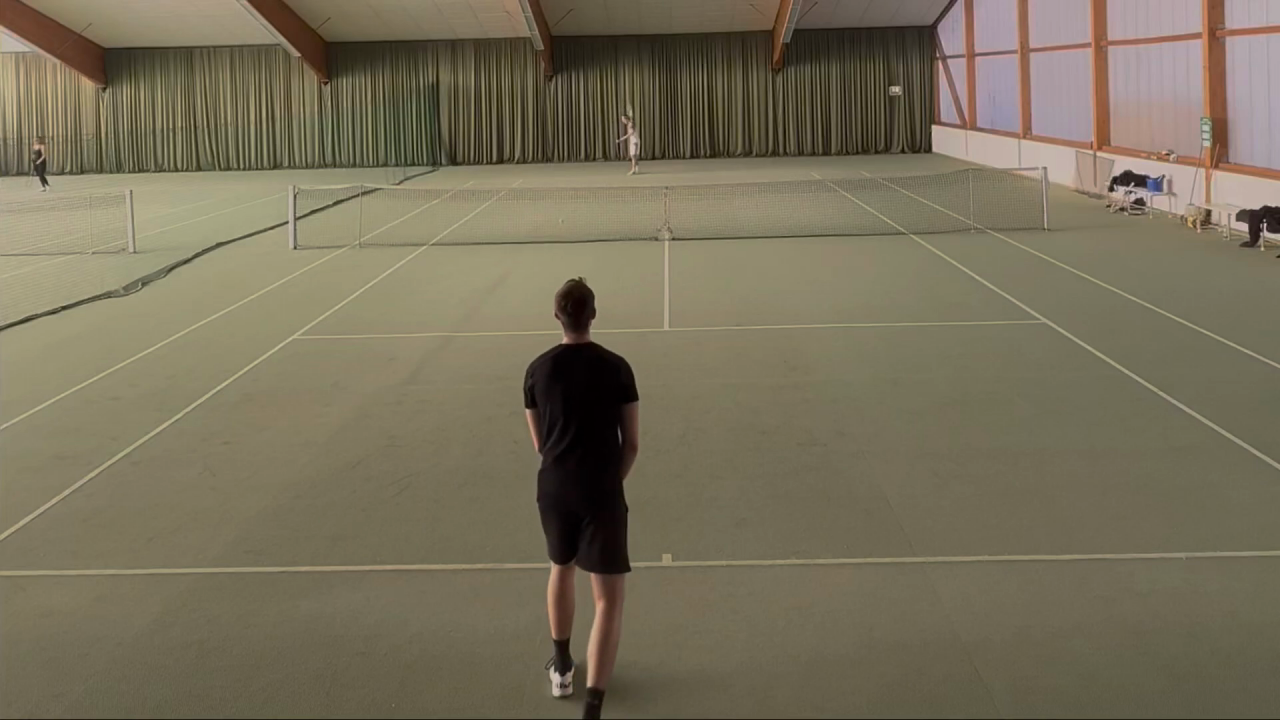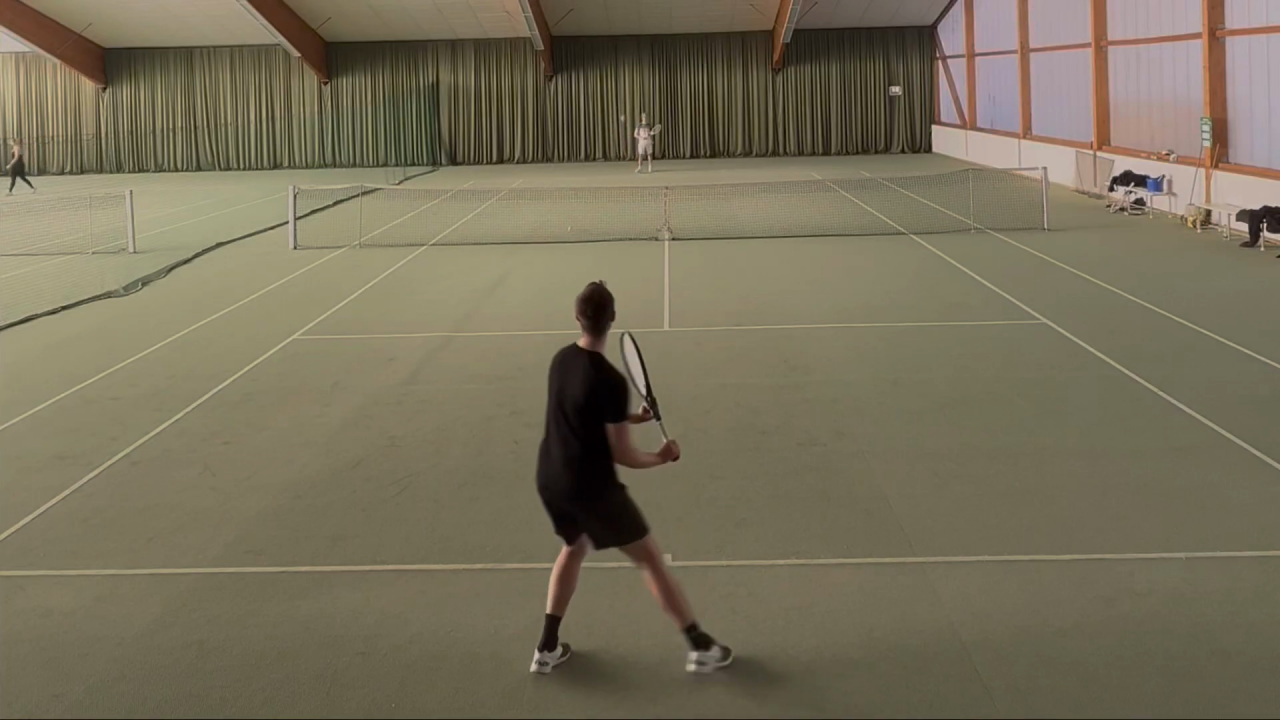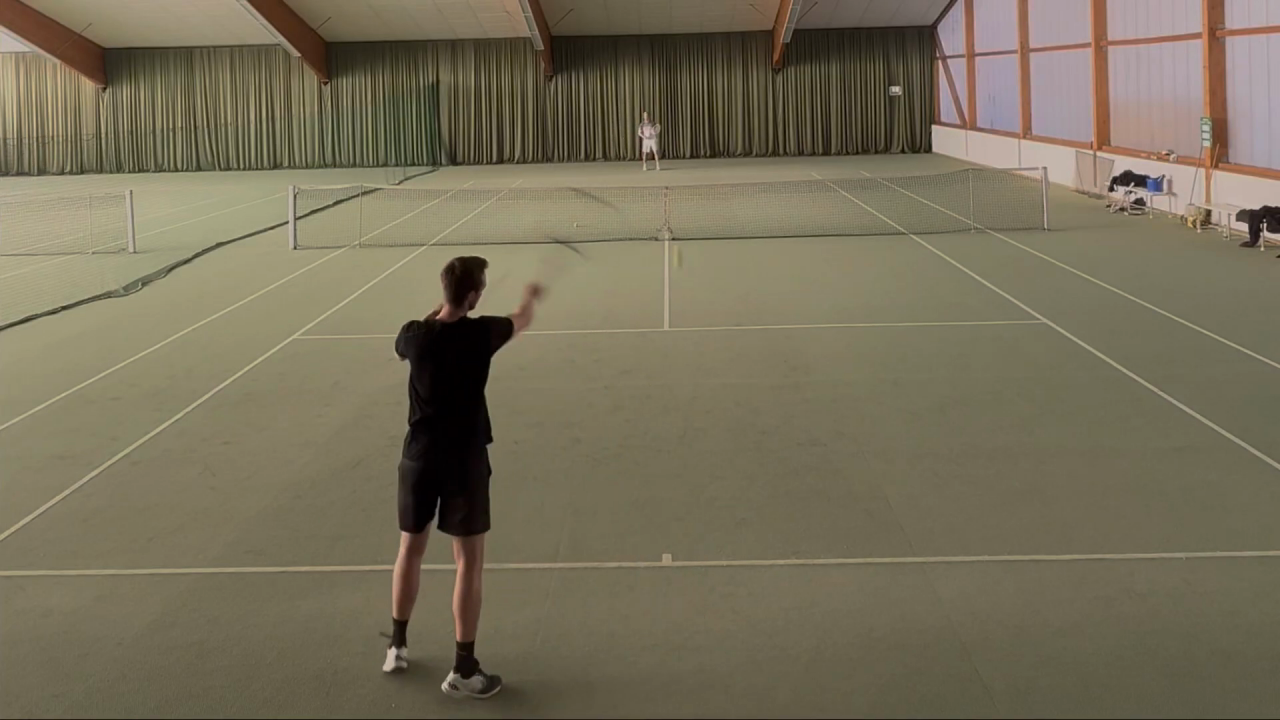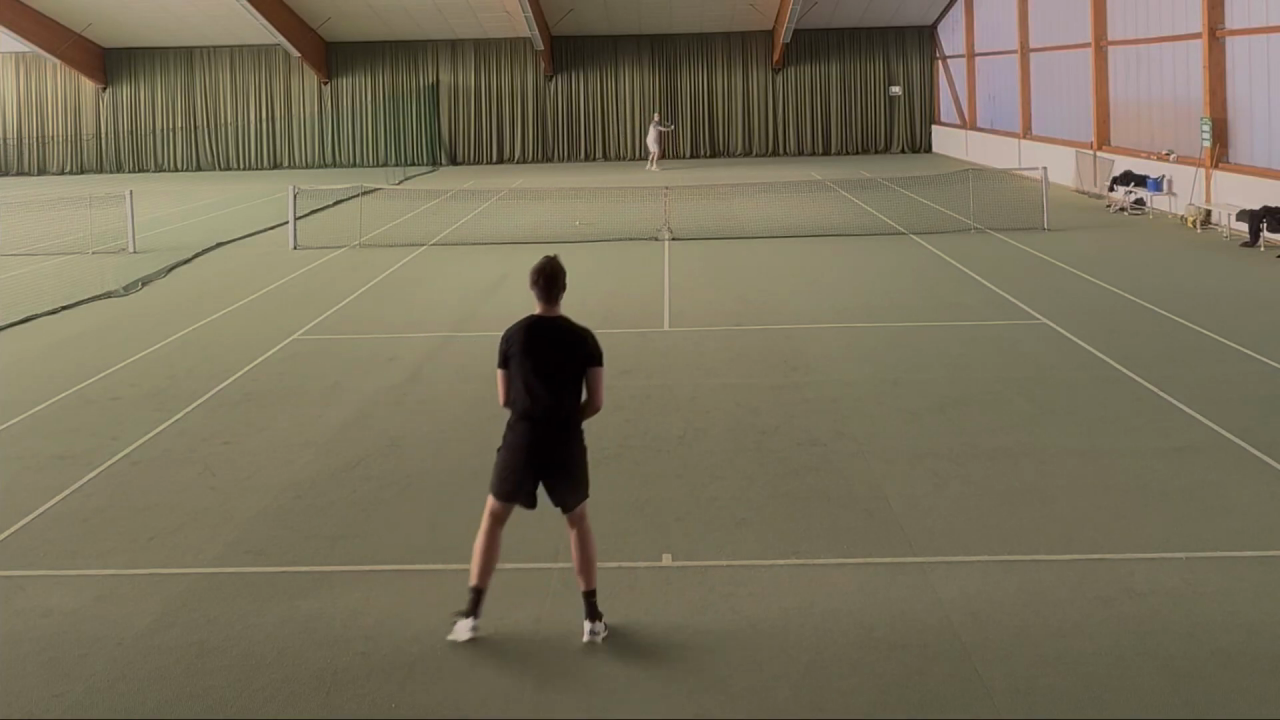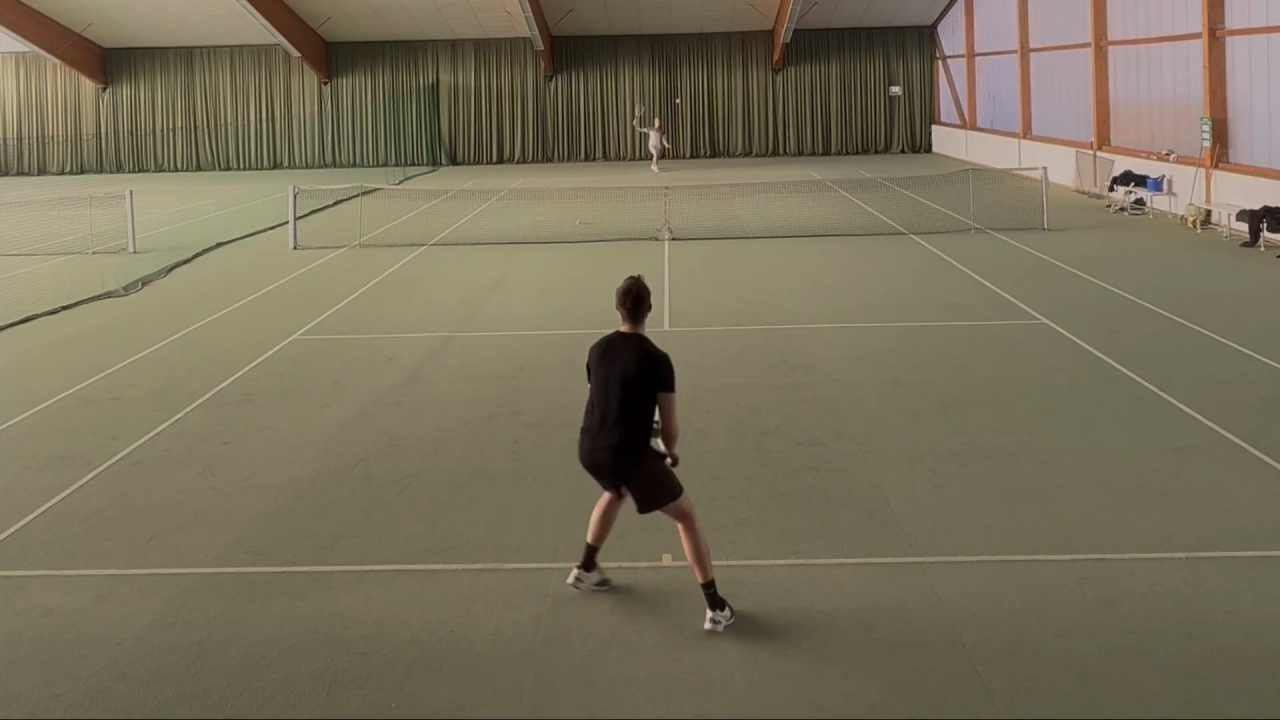
dt=1s
person 1, frame 1
left shoulder: (538, 369)
right shoulder: (616, 368)
left elbow: (539, 442)
right elbow: (631, 443)
left hip: (554, 489)
right hip: (601, 491)
left knee: (561, 569)
right knee: (608, 601)
left ankle: (562, 666)
person 1, frame 2
left shoulder: (561, 360)
right shoulder: (611, 381)
right elbow: (622, 455)
left wrist: (629, 418)
right wrist: (661, 456)
left hip: (550, 480)
right hip: (593, 484)
left knee: (572, 550)
right knee: (650, 559)
left ankle: (547, 646)
right ankle: (700, 647)
person 1, frame 3
left shoulder: (414, 334)
right shoulder: (479, 332)
right elbow: (522, 319)
left wrist: (438, 315)
right wrist: (531, 295)
left hip: (419, 456)
right hip: (464, 460)
left knee: (411, 549)
right knee: (470, 562)
left ankle: (397, 646)
right ankle: (464, 669)
person 1, frame 4
left shoulder: (513, 335)
right shoulder: (584, 339)
left elbow: (505, 400)
right elbow: (595, 403)
left hip: (520, 442)
right hip: (566, 444)
left knee: (492, 520)
right knee: (579, 524)
left ankle: (471, 614)
right ankle: (592, 617)
person 1, frame 5
left shoulder: (597, 349)
right shoulder: (657, 360)
right elbow: (670, 426)
right wrist: (671, 452)
left hip: (590, 448)
right hip: (629, 452)
left knee: (615, 492)
right knee: (685, 517)
left ankle: (585, 568)
right ankle: (715, 607)
